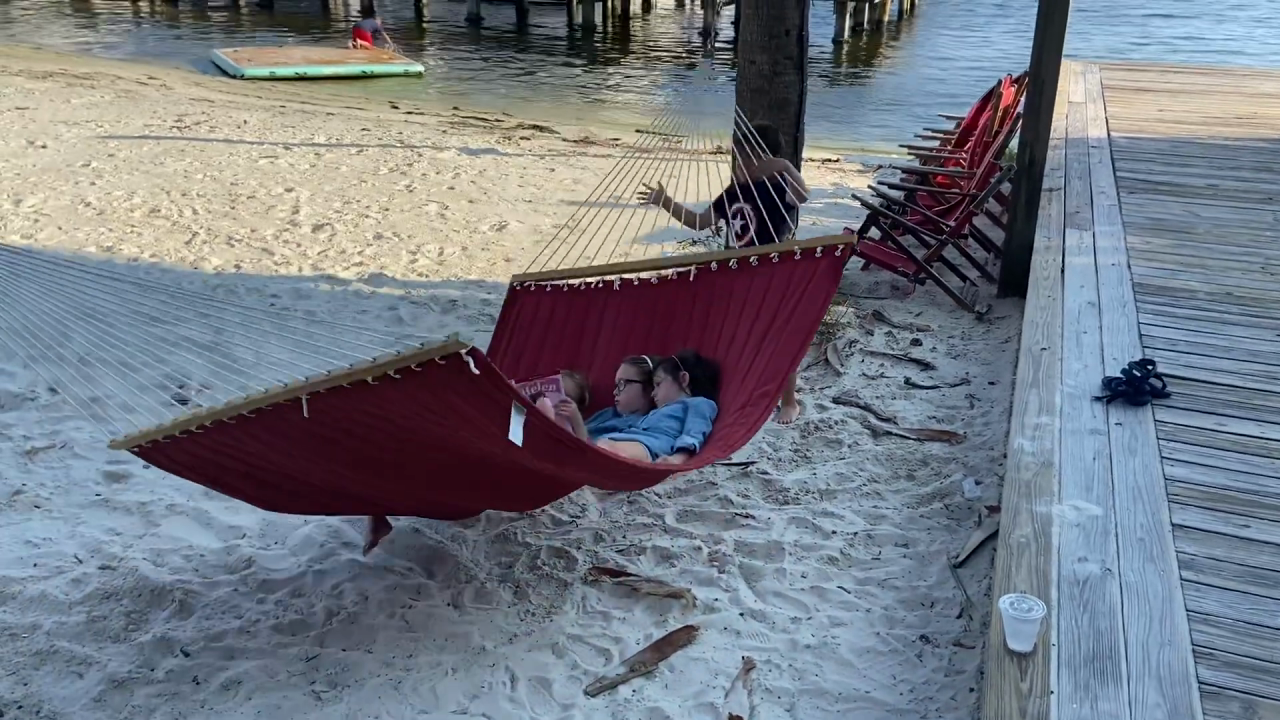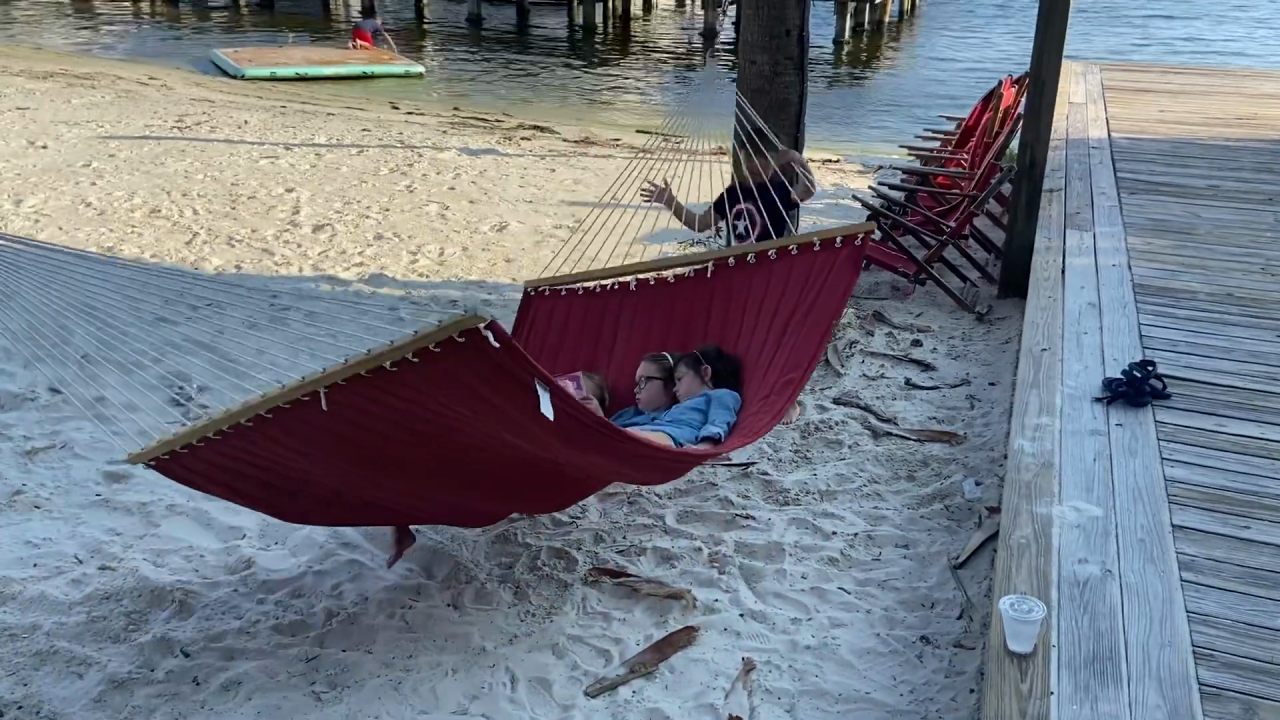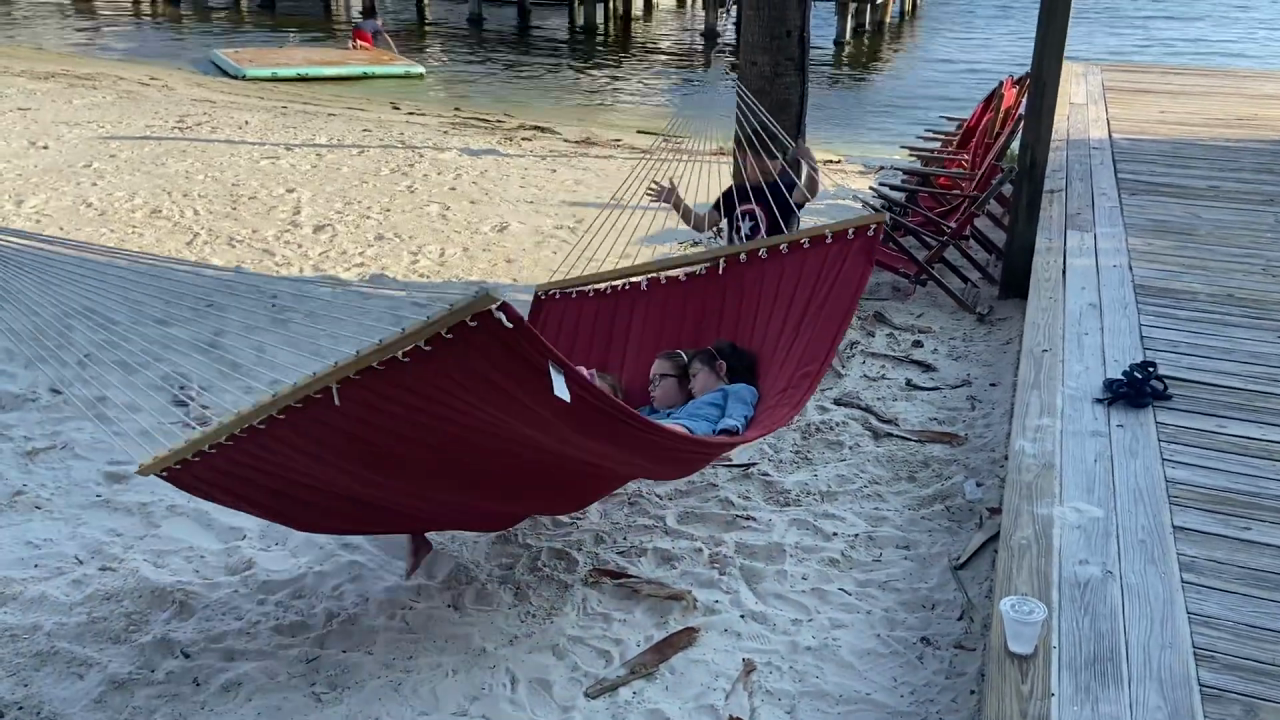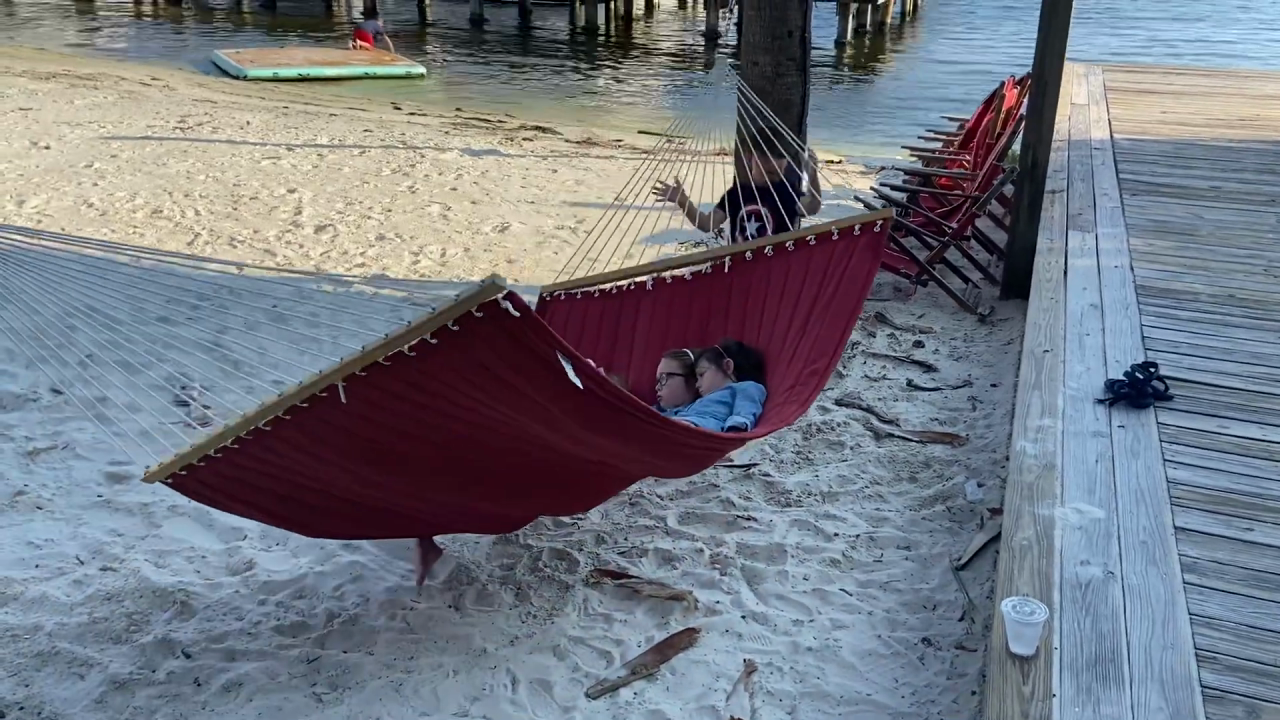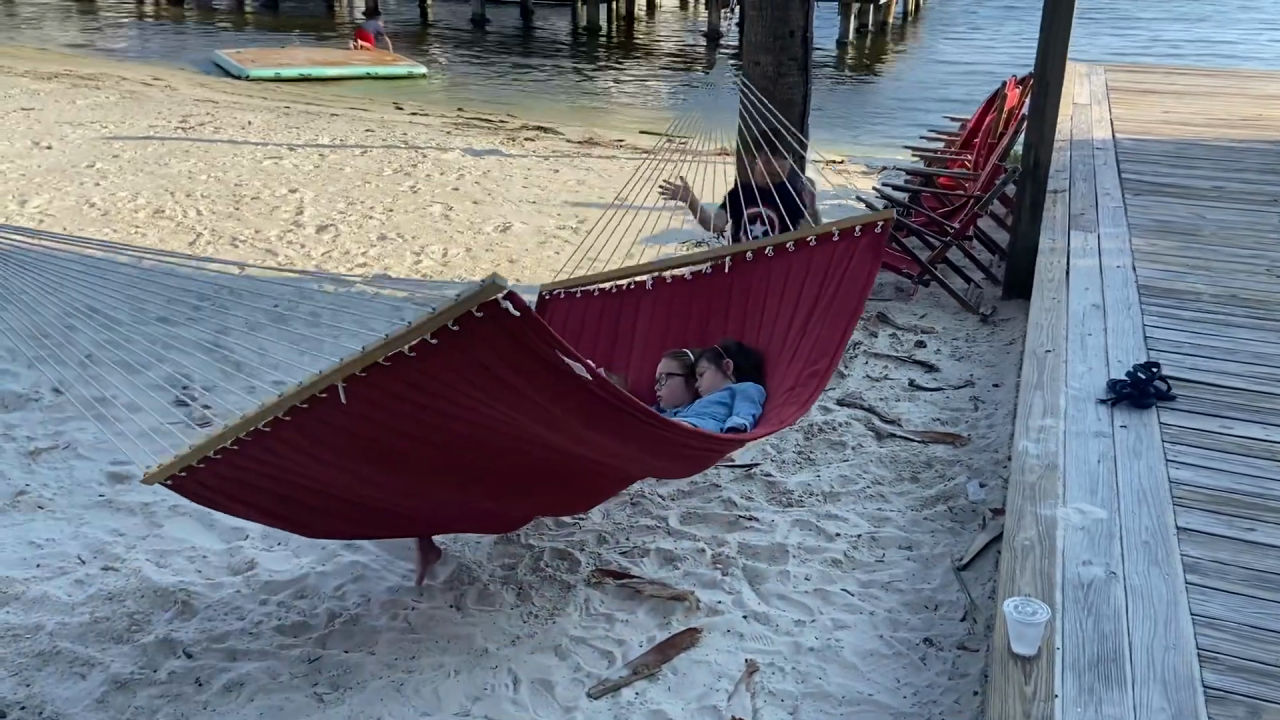
dt=0.1s
person 1, frame 1
left shoulder: (776, 191)
right shoulder: (734, 191)
left elbow: (802, 195)
right elbow: (700, 221)
left wrist: (786, 168)
right wrist: (667, 203)
left ankle: (789, 401)
person 1, frame 2
left shoulder: (778, 192)
right shoulder: (732, 193)
left elbow: (808, 190)
right elbow: (700, 223)
left wrist: (798, 162)
right wrist: (672, 202)
person 1, frame 3
left shoulder: (783, 191)
right shoulder: (733, 193)
left elbow: (808, 194)
right elbow: (703, 224)
left wrist: (809, 163)
right wrist: (676, 203)
person 1, frame 4
left shoulder: (788, 192)
right shoulder: (737, 192)
left elbow: (812, 206)
right elbow: (709, 223)
left wrist: (812, 171)
right wrist: (683, 200)
person 1, frame 5
left shoulder: (792, 195)
right shoulder: (740, 192)
left elbow: (810, 226)
right elbow: (714, 223)
left wrist: (811, 202)
right wrist: (691, 200)
